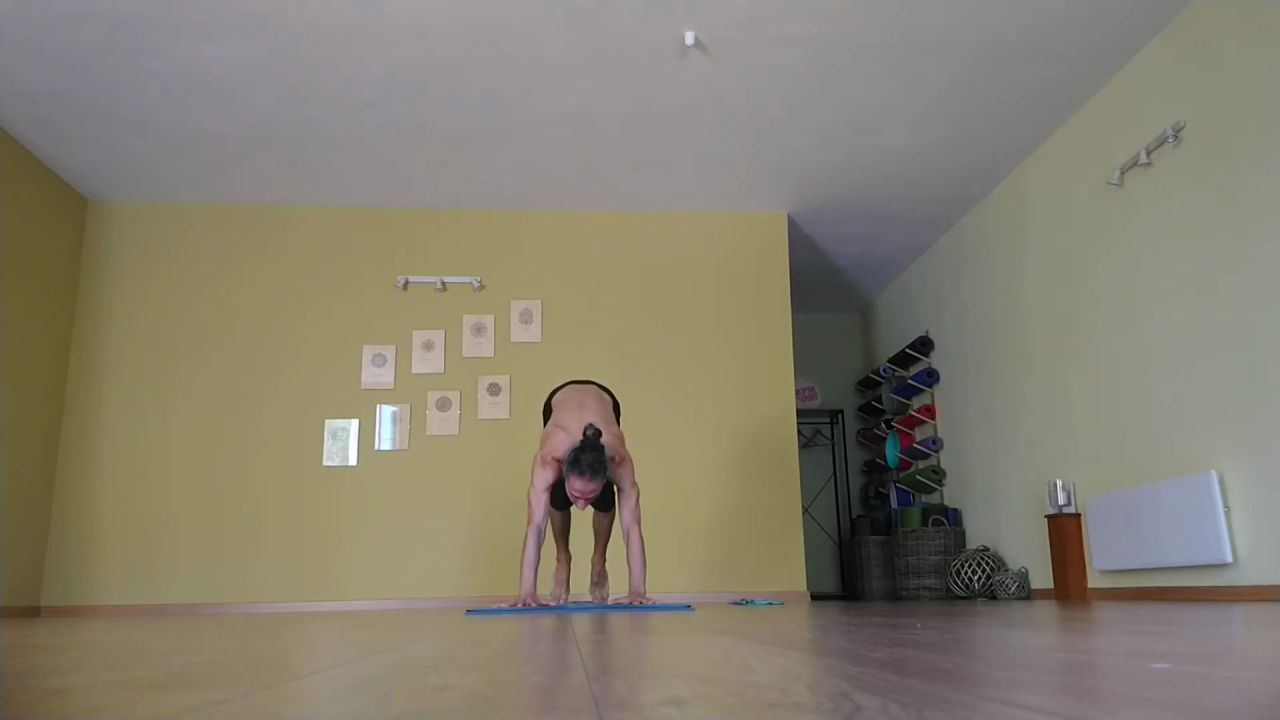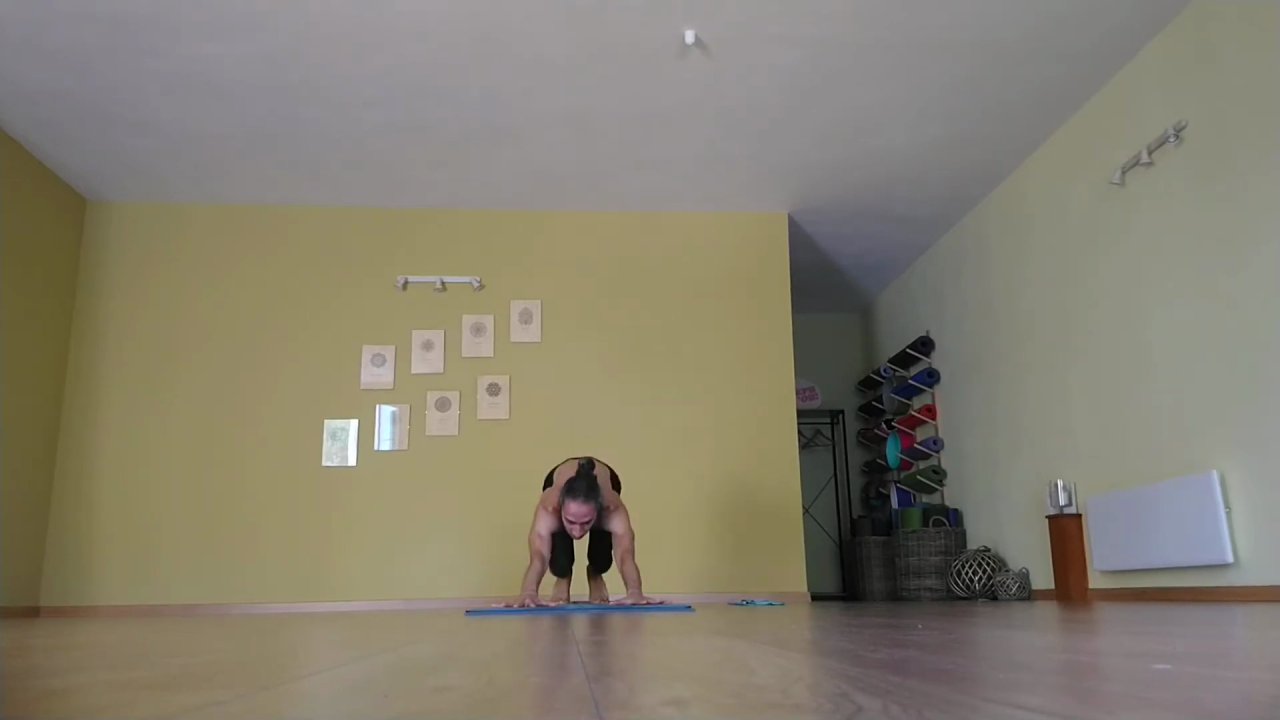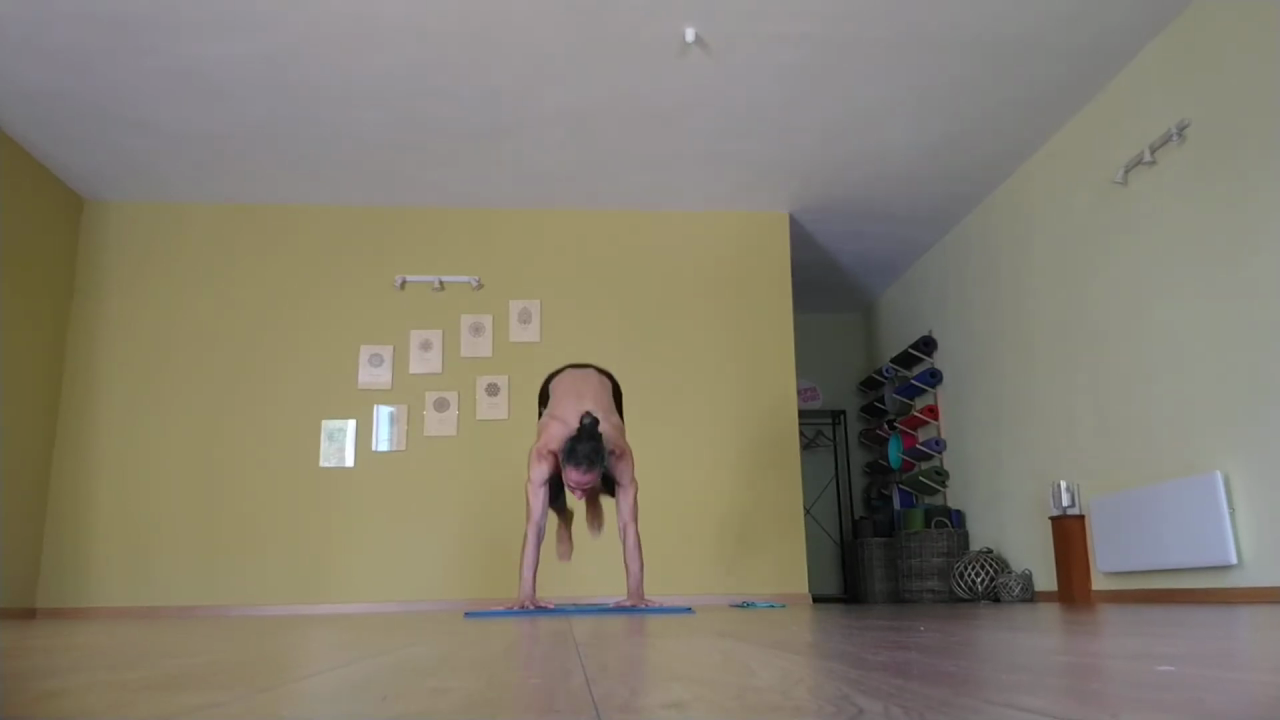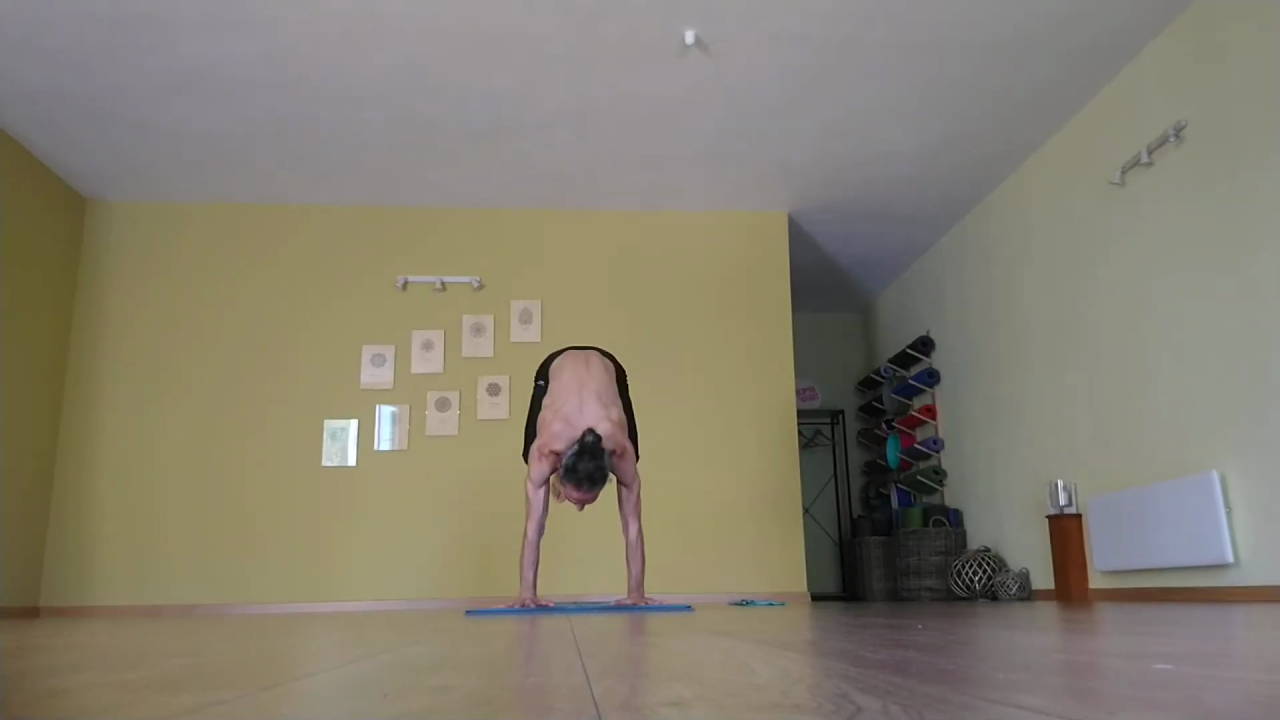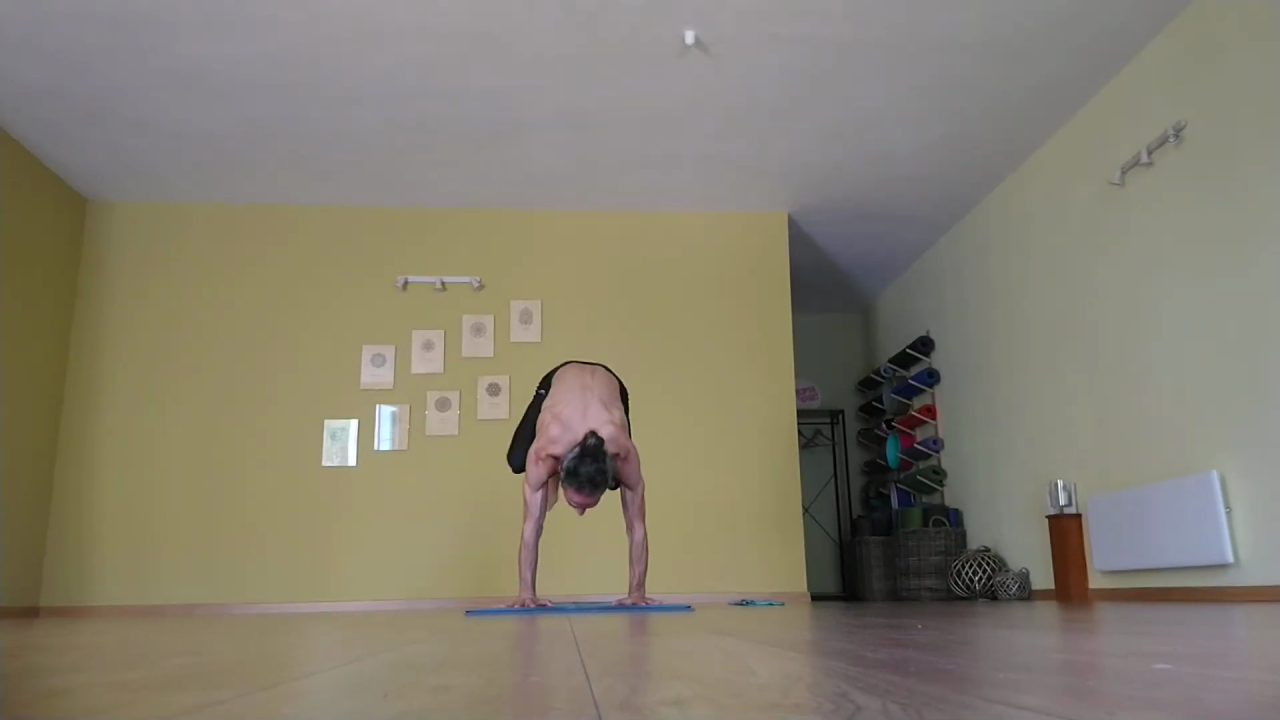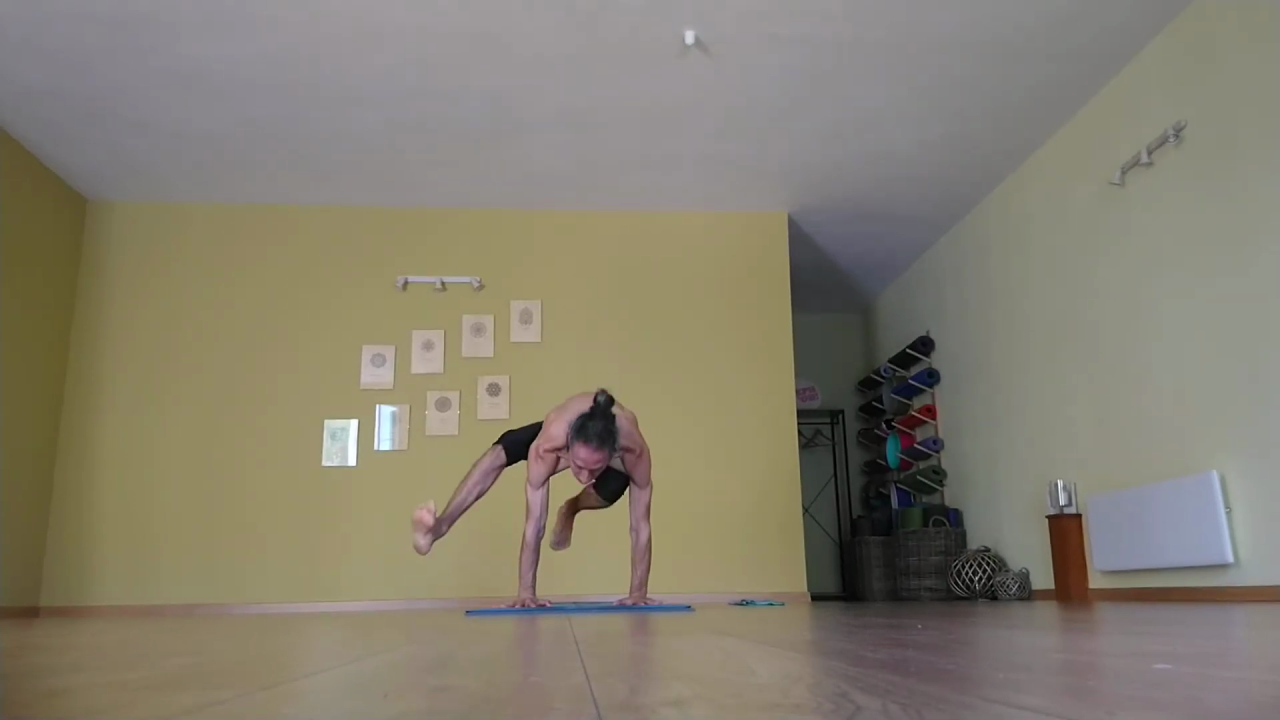
dt=0.4s
person 1, frame 1
left shoulder: (618, 459)
right shoulder: (548, 459)
left elbow: (631, 526)
right elbow: (535, 526)
left wrist: (637, 590)
right wrist: (526, 591)
left knee: (604, 500)
right knee: (558, 498)
left ankle: (599, 562)
right ankle: (562, 559)
person 1, frame 2
left shoulder: (613, 508)
right shoulder: (549, 507)
left elbow: (626, 556)
right elbow: (539, 557)
left wrist: (635, 592)
right wrist: (528, 593)
left knee: (600, 561)
right knee: (560, 565)
left ankle: (594, 577)
right ankle: (564, 578)
person 1, frame 3
left shoulder: (617, 452)
right shoulder: (545, 450)
left elbow: (628, 525)
right elbow: (535, 524)
left wrist: (636, 593)
right wrist: (526, 591)
left knee: (613, 487)
right knee: (552, 493)
left ankle: (594, 497)
right ankle: (564, 517)
person 1, frame 4
left shoulder: (620, 451)
right shoulder: (546, 451)
left elbow: (631, 524)
right elbow: (534, 524)
left wrist: (636, 592)
right wrist: (526, 592)
left hip: (606, 366)
right hip: (556, 365)
right knee: (531, 458)
person 1, frame 5
left shoulder: (622, 454)
right shoulder: (544, 453)
left elbow: (636, 527)
right elbow: (532, 525)
left wrist: (637, 591)
right wrist: (526, 592)
left hip: (607, 381)
right hip: (558, 379)
left knee: (617, 481)
right knee: (518, 462)
right ankle: (550, 475)
person 1, frame 6
left shoulder: (633, 449)
right shoulder: (547, 445)
left elbow: (641, 526)
right elbow: (534, 524)
left wrist: (639, 592)
right wrist: (526, 591)
left knee: (609, 491)
right knee: (500, 453)
left ankle: (571, 510)
right ankle: (441, 525)
